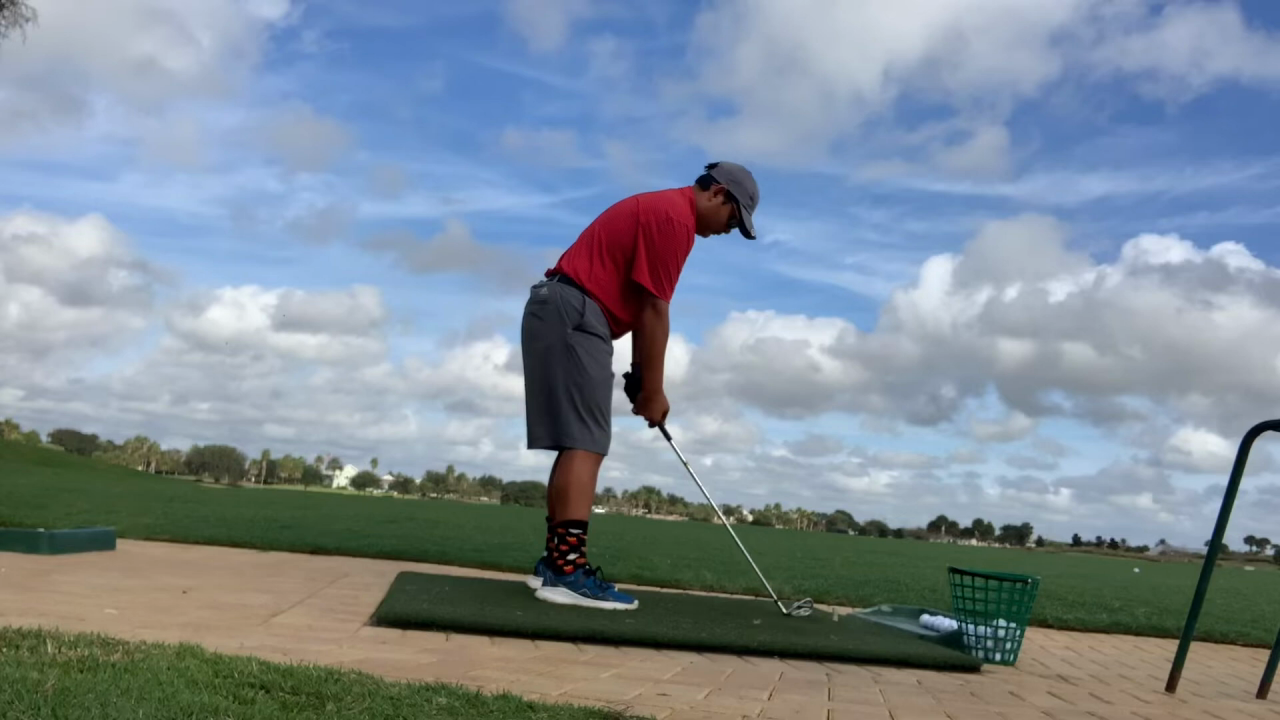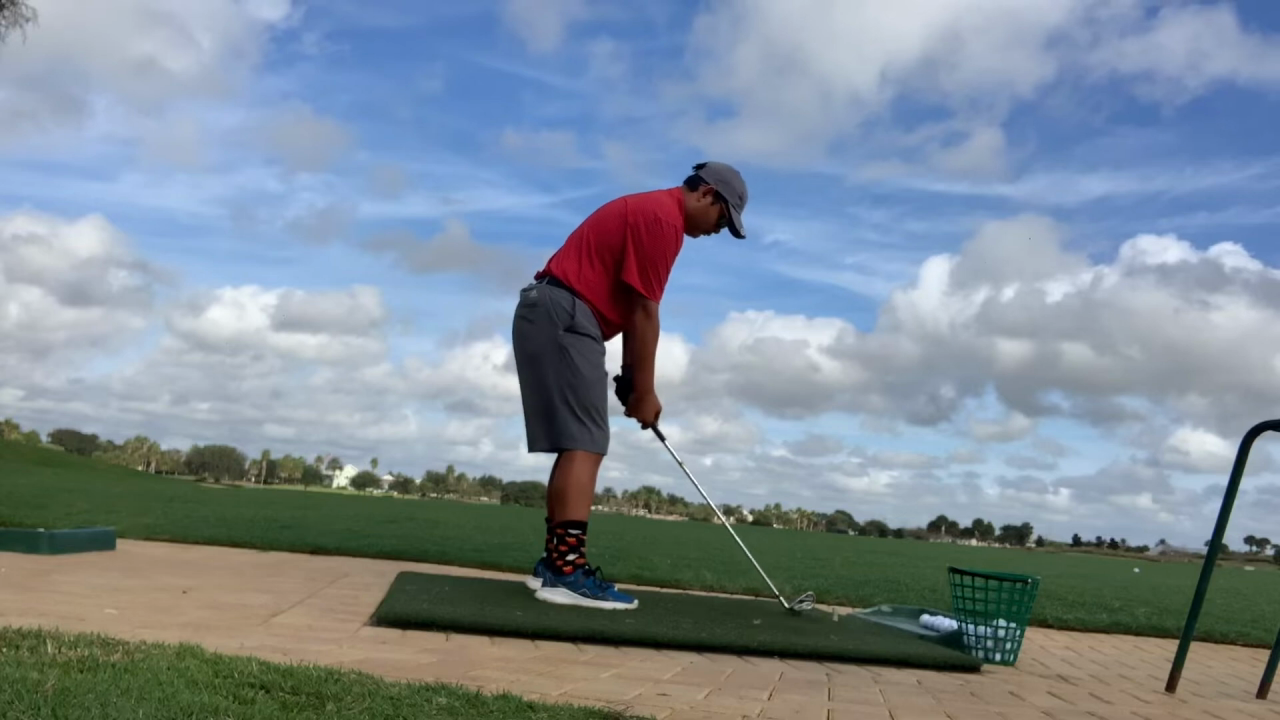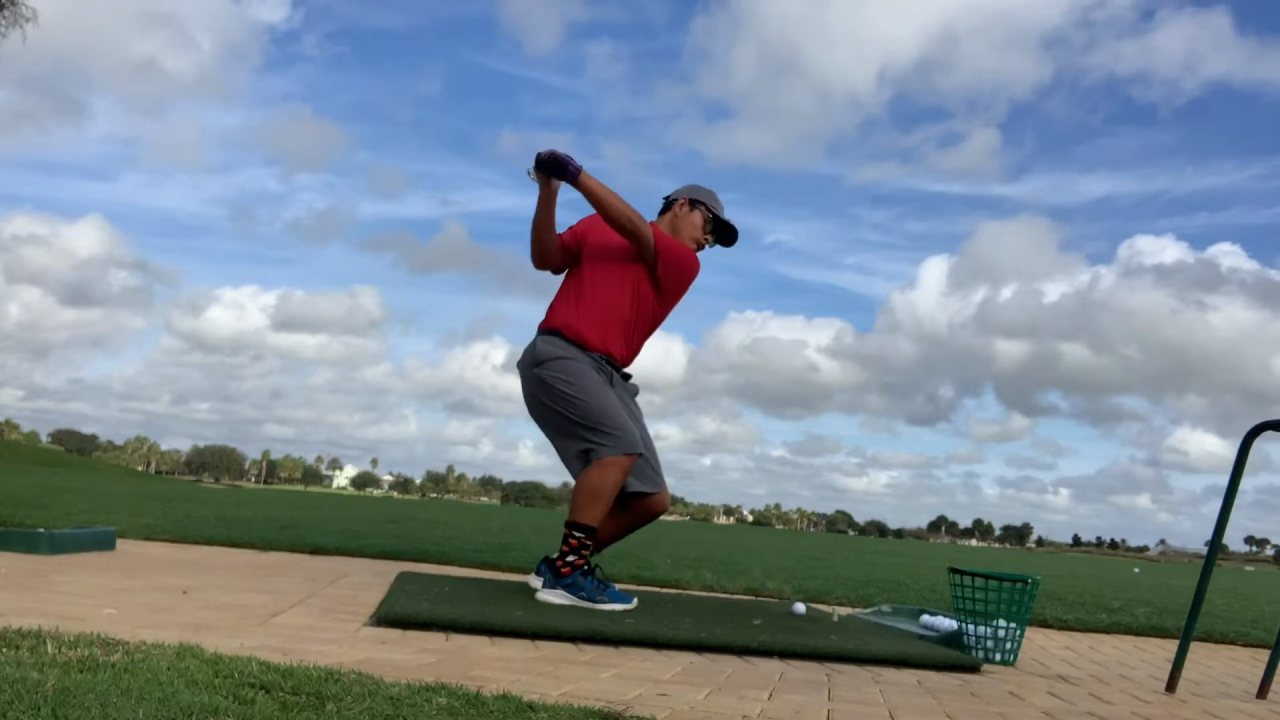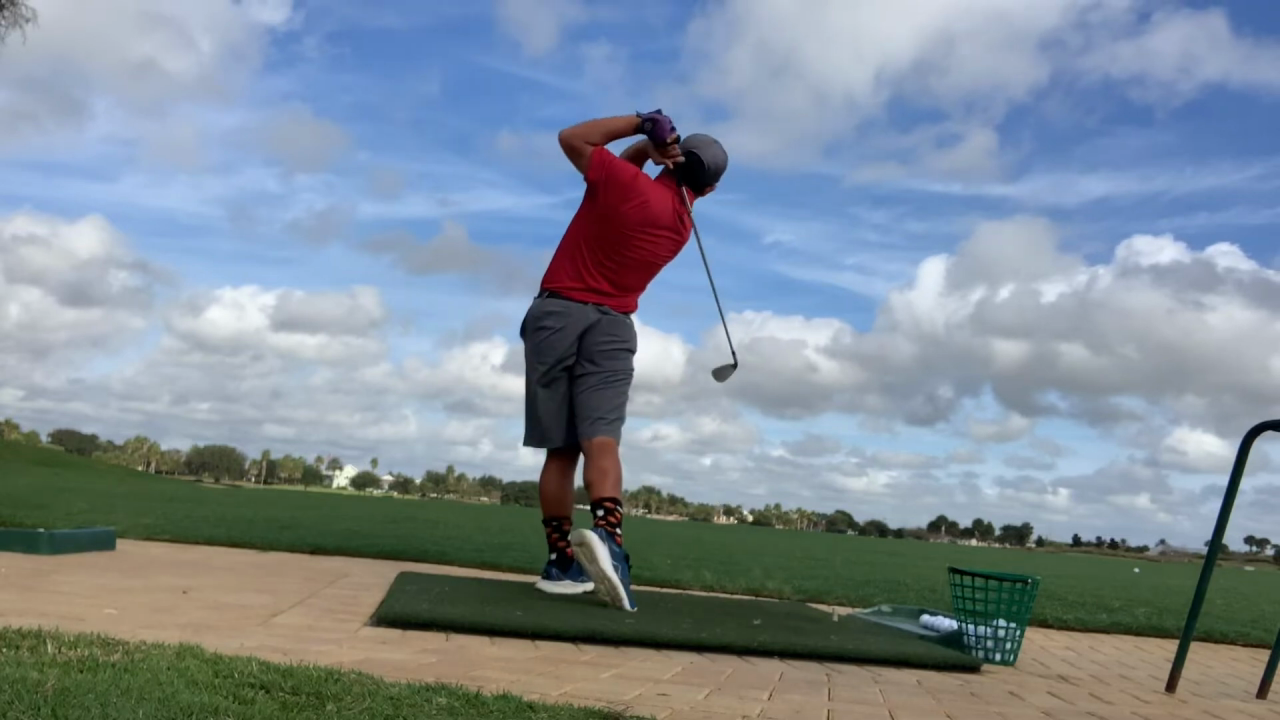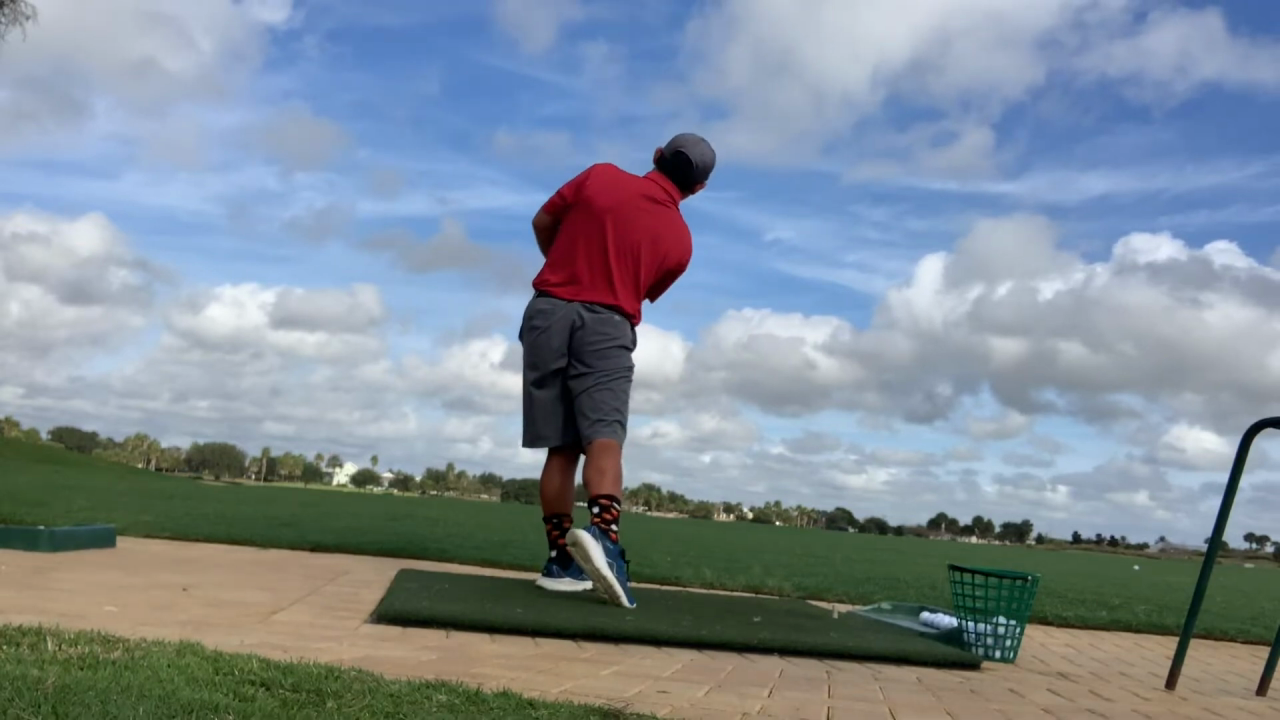
dt=1s
person 1, frame 1
left shoulder: (661, 209)
right shoulder: (675, 217)
left elbow: (641, 307)
right elbow: (654, 311)
left wrist: (640, 376)
right wrist: (653, 390)
left hip: (560, 313)
right hip: (573, 315)
left knee: (577, 442)
right knee: (586, 443)
left ankle: (556, 562)
right ankle: (569, 572)
person 1, frame 2
left shoulder: (652, 212)
right shoulder: (663, 218)
left elbow: (632, 307)
right elbow: (644, 312)
left wrist: (630, 376)
right wrist: (645, 391)
left hip: (551, 315)
right hip: (564, 317)
left knee: (576, 443)
right knee: (585, 443)
left ankle: (555, 562)
right ankle: (568, 570)
person 1, frame 3
left shoulder: (683, 263)
right shoulder: (599, 227)
left elbow: (633, 227)
right elbow: (545, 260)
left wrist: (575, 174)
right wrist: (547, 190)
left hip: (607, 375)
right hip: (557, 357)
left knee: (653, 498)
right knee: (618, 449)
left ankle: (563, 565)
right ankle: (567, 572)
person 1, frame 4
left shoulder: (628, 188)
right shoulder: (683, 225)
left elbow: (571, 139)
left wrist: (644, 127)
right wrist: (650, 142)
left hip: (554, 316)
right hip: (609, 329)
left knee: (560, 448)
right knee: (601, 440)
left ankle: (560, 562)
right ankle: (606, 535)
person 1, frame 5
left shoulder: (600, 176)
right shoulder: (679, 240)
left elbow: (542, 223)
left hip: (549, 313)
right hip: (607, 326)
left knee: (561, 445)
right knee: (605, 435)
left ankle: (561, 559)
right ankle: (602, 532)
